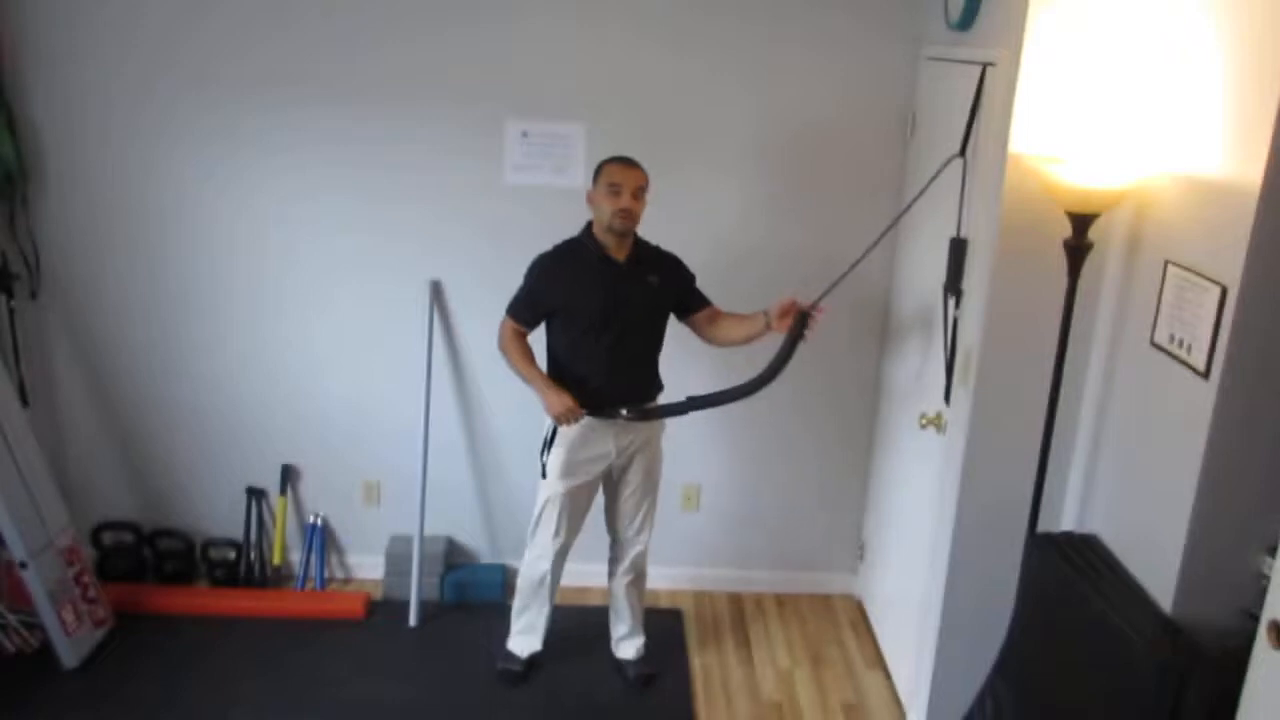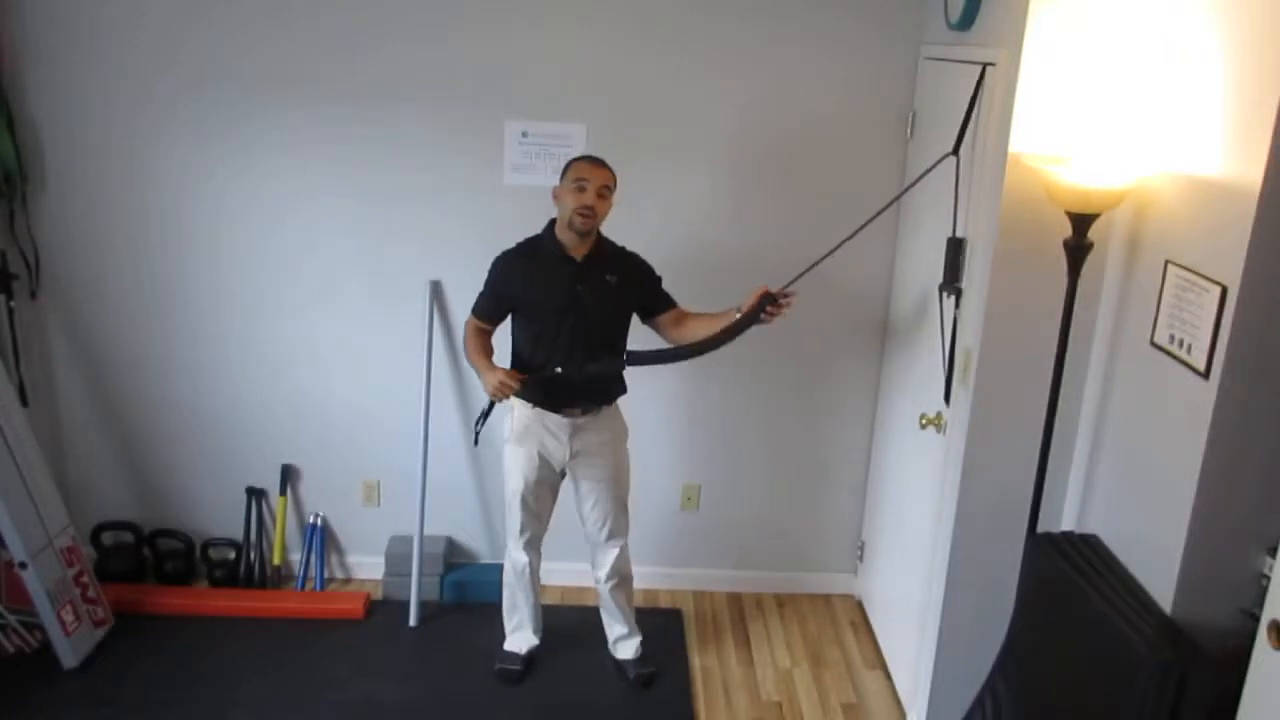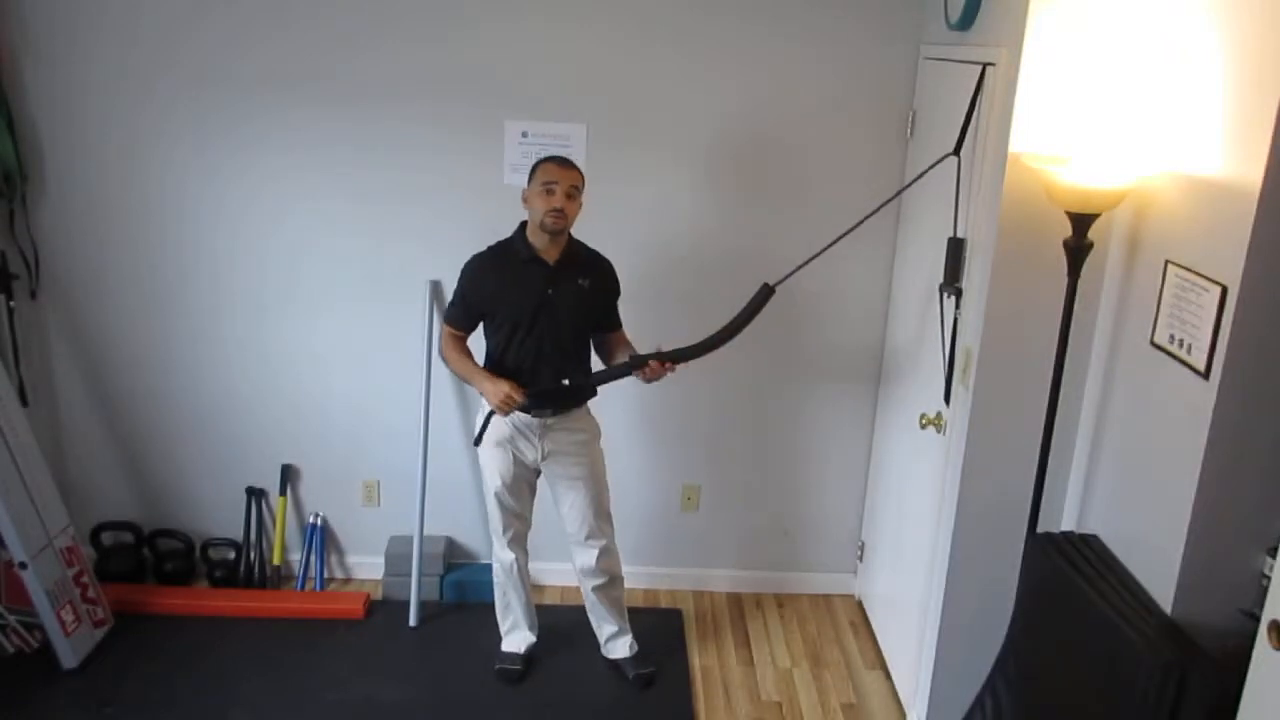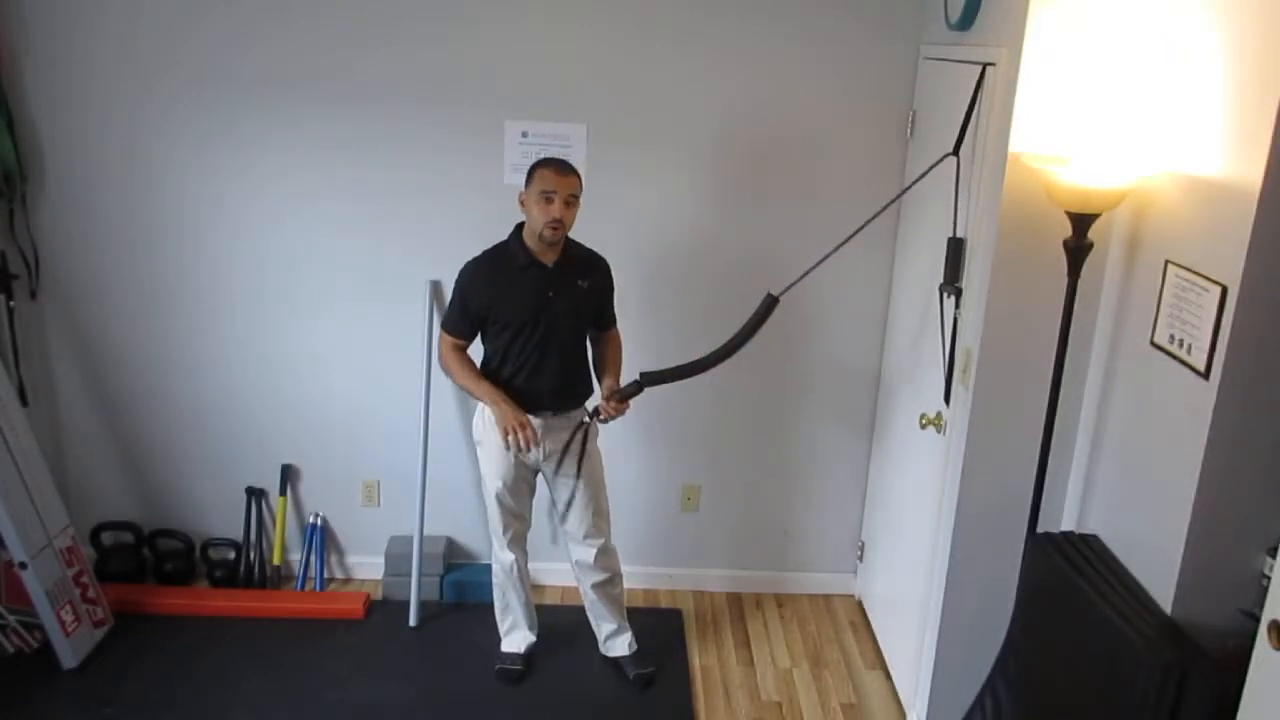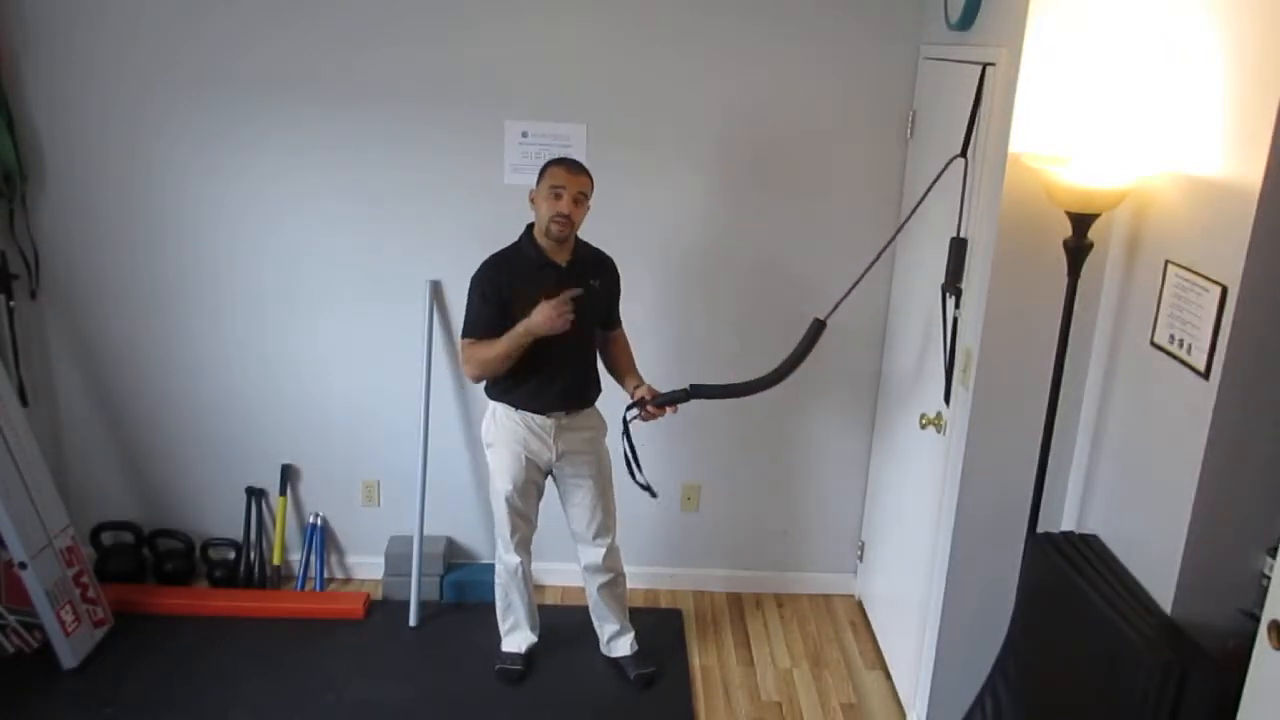
dt=0.5s
person 1, frame 1
left shoulder: (665, 269)
right shoulder: (556, 266)
left elbow: (711, 324)
right elbow: (511, 335)
left wrist: (766, 322)
right wrist: (546, 387)
left hip: (641, 428)
right hip: (577, 427)
left knee: (632, 545)
right knee: (550, 541)
left ankle: (628, 645)
right ankle: (521, 642)
person 1, frame 2
left shoulder: (628, 269)
right shoulder: (516, 263)
left elbow: (677, 327)
right elbow: (475, 328)
left wrist: (742, 316)
right wrist: (485, 368)
left hip: (600, 424)
right hip: (531, 422)
left knee: (610, 541)
right knee: (523, 540)
left ankle: (624, 644)
right ankle: (518, 639)
person 1, frame 3
left shoulder: (597, 270)
right shoulder: (487, 267)
left elbow: (611, 342)
right elbow: (450, 339)
left wrist: (642, 363)
right wrist: (483, 379)
left hip: (572, 424)
right hip: (506, 424)
left knee: (595, 542)
right knee: (508, 542)
left ankle: (619, 643)
right ankle: (516, 639)
person 1, frame 4
left shoulder: (593, 269)
right shoulder: (483, 272)
left elbow: (606, 336)
right elbow: (450, 351)
left wrist: (610, 385)
right wrist: (499, 405)
left hip: (572, 423)
right hip: (504, 426)
left knee: (592, 541)
right knee: (508, 544)
left ankle: (618, 642)
right ankle: (516, 639)
person 1, frame 5
left shoulder: (601, 268)
right shoulder: (498, 272)
right elbow: (473, 365)
left wrist: (634, 384)
right wrist: (530, 327)
left hip: (581, 424)
right hip: (515, 424)
left knee: (599, 543)
right knee: (513, 544)
left ankle: (619, 642)
right ankle: (517, 640)
